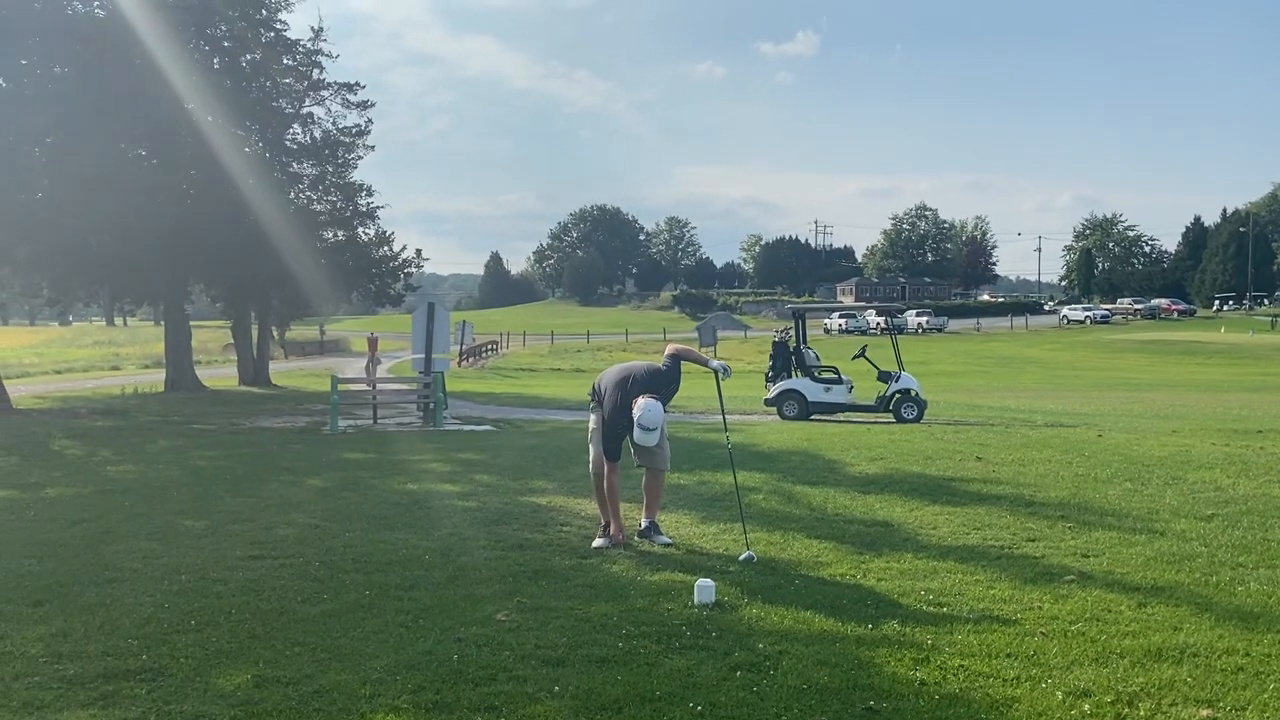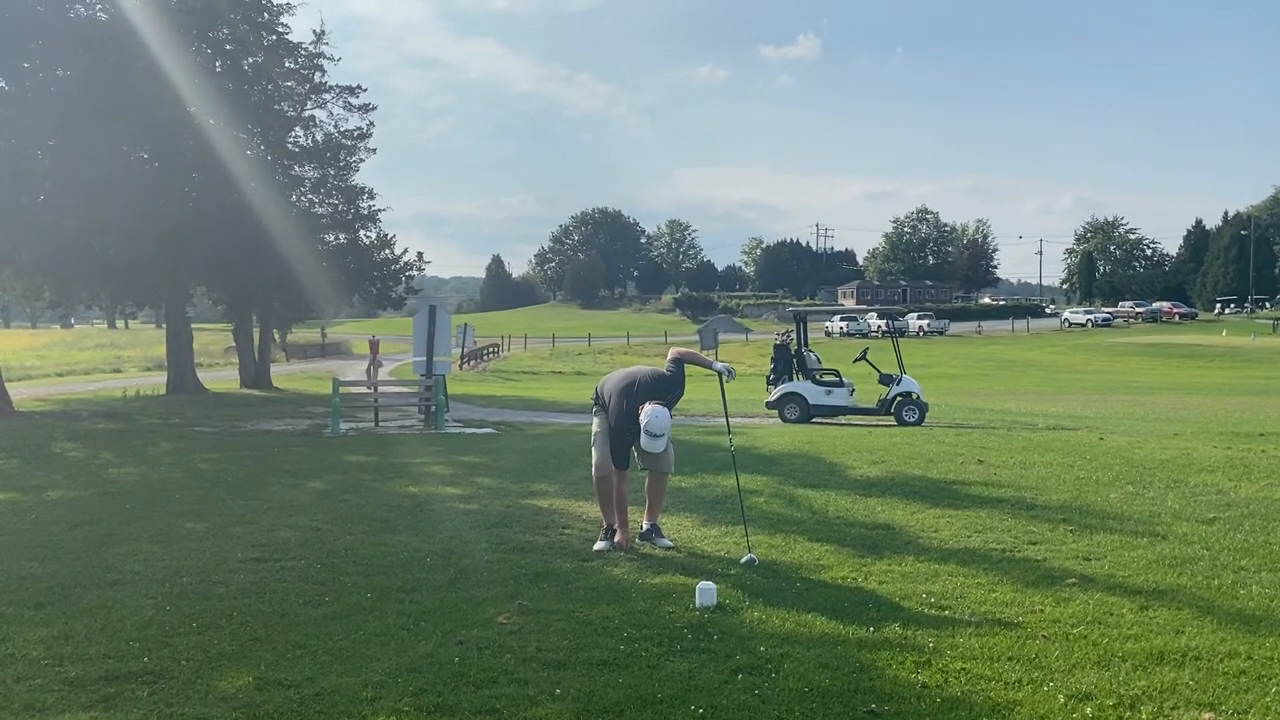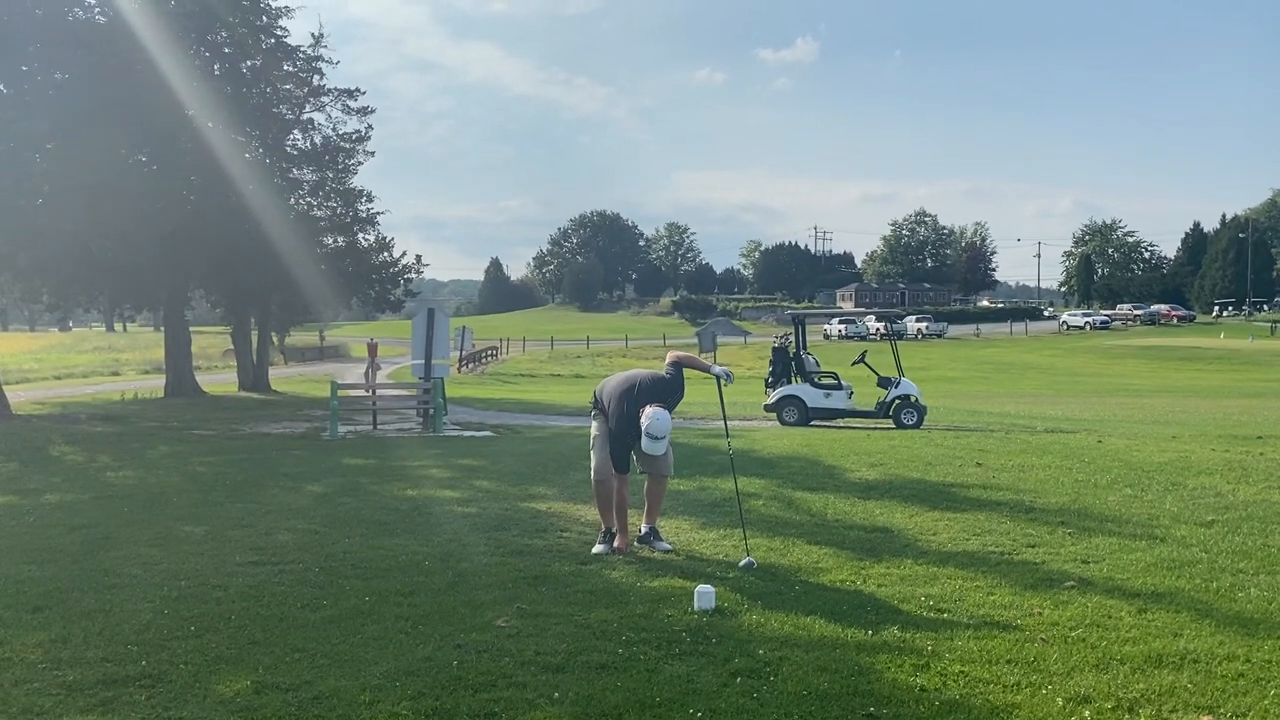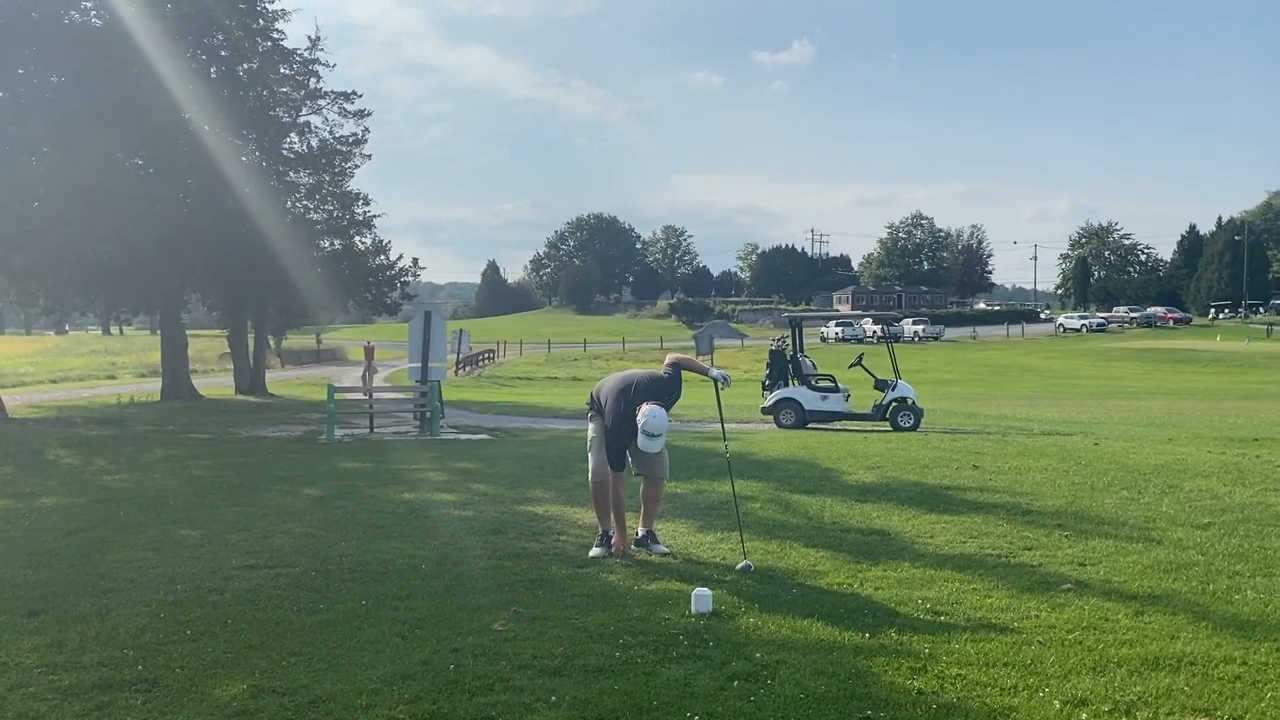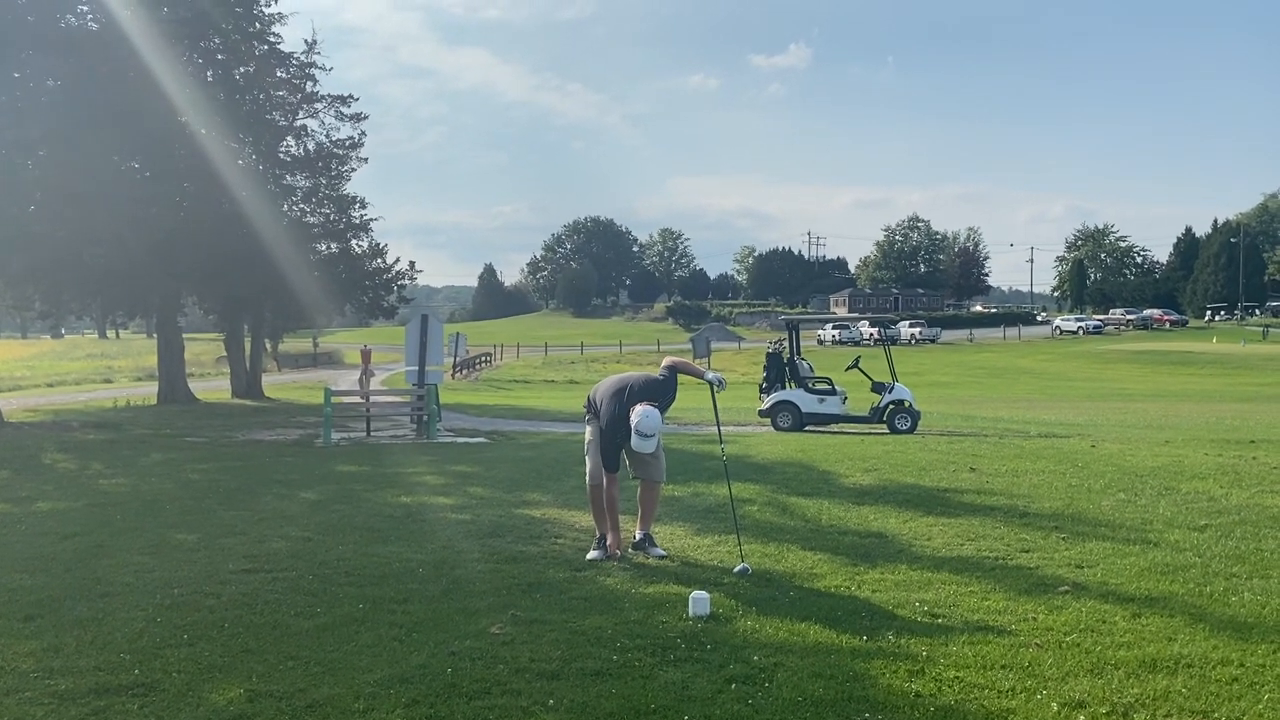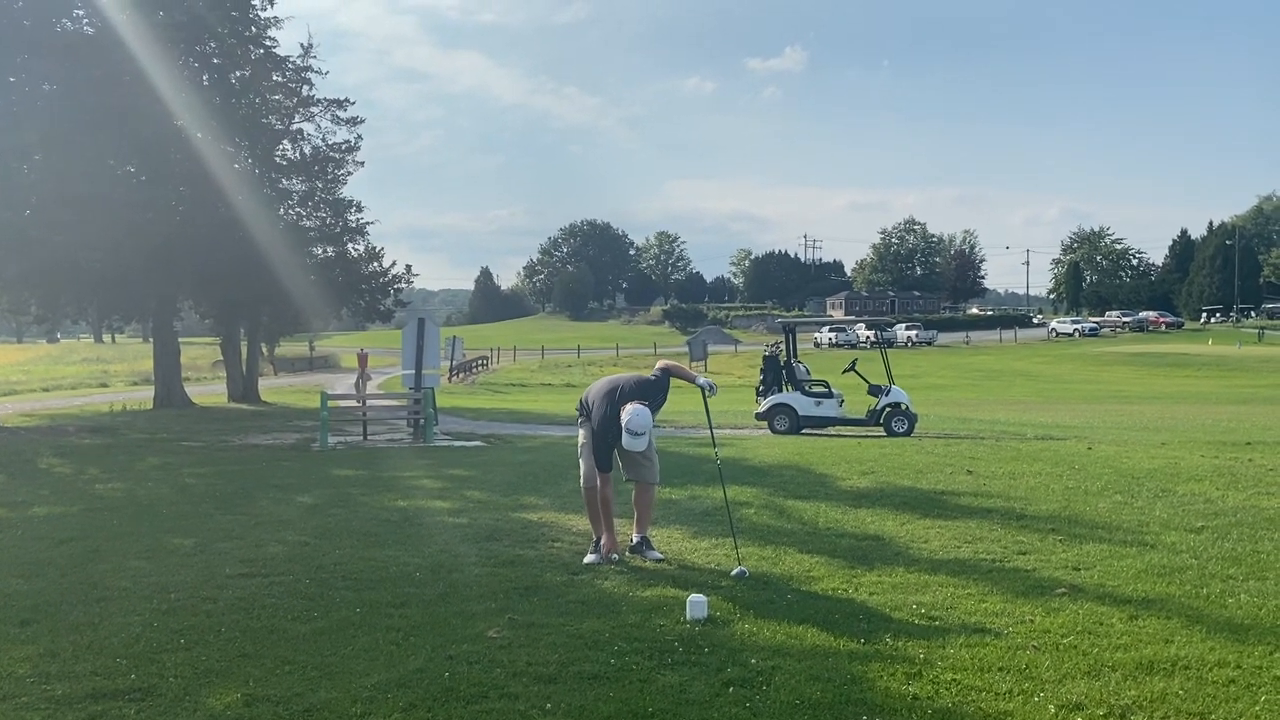
dt=0.5s
person 1, frame 1
left shoulder: (666, 380)
right shoulder: (615, 419)
left elbow: (672, 348)
right elbow: (612, 472)
left wrist: (709, 362)
right wrist: (616, 521)
right hip: (604, 403)
left knee: (659, 461)
right knee: (599, 464)
left ankle: (648, 524)
right ankle: (607, 525)
person 1, frame 2
left shoulder: (671, 386)
right shoulder: (622, 426)
left elbow: (675, 352)
right elbow: (621, 480)
left wrist: (713, 364)
right wrist: (623, 529)
left hip: (644, 397)
right hip: (607, 406)
left knee: (662, 465)
right knee: (602, 468)
left ankle: (650, 526)
right ankle: (610, 528)
person 1, frame 3
left shoulder: (671, 389)
right shoulder: (622, 429)
left elbow: (673, 356)
right elbow: (621, 484)
left wrist: (711, 368)
right wrist: (622, 534)
left hip: (642, 400)
right hip: (605, 411)
left knee: (662, 468)
right knee: (601, 471)
left ankle: (648, 529)
right ankle: (608, 531)
person 1, frame 4
left shoulder: (668, 389)
right shoulder: (618, 426)
left elbow: (672, 357)
right elbow: (617, 481)
left wrist: (709, 371)
right wrist: (621, 531)
left hip: (643, 407)
right hip: (603, 411)
left knee: (657, 471)
right knee: (599, 473)
left ankle: (645, 532)
right ankle: (605, 534)
person 1, frame 5
left shoulder: (663, 390)
right shoulder: (612, 429)
left elbow: (669, 361)
right elbow: (610, 482)
left wrist: (705, 374)
right wrist: (614, 532)
left hip: (644, 419)
right hip: (600, 415)
left knee: (654, 473)
right knee: (597, 476)
left ankle: (642, 536)
right ankle: (602, 537)
person 1, frame 6
left shoulder: (654, 390)
right shoulder: (604, 427)
left elbow: (663, 364)
right elbow: (604, 483)
left wrist: (697, 378)
right wrist: (609, 532)
left hip: (637, 420)
right hip: (593, 418)
left knee: (648, 476)
right knee: (591, 478)
left ankle: (640, 539)
right ankle: (599, 540)
